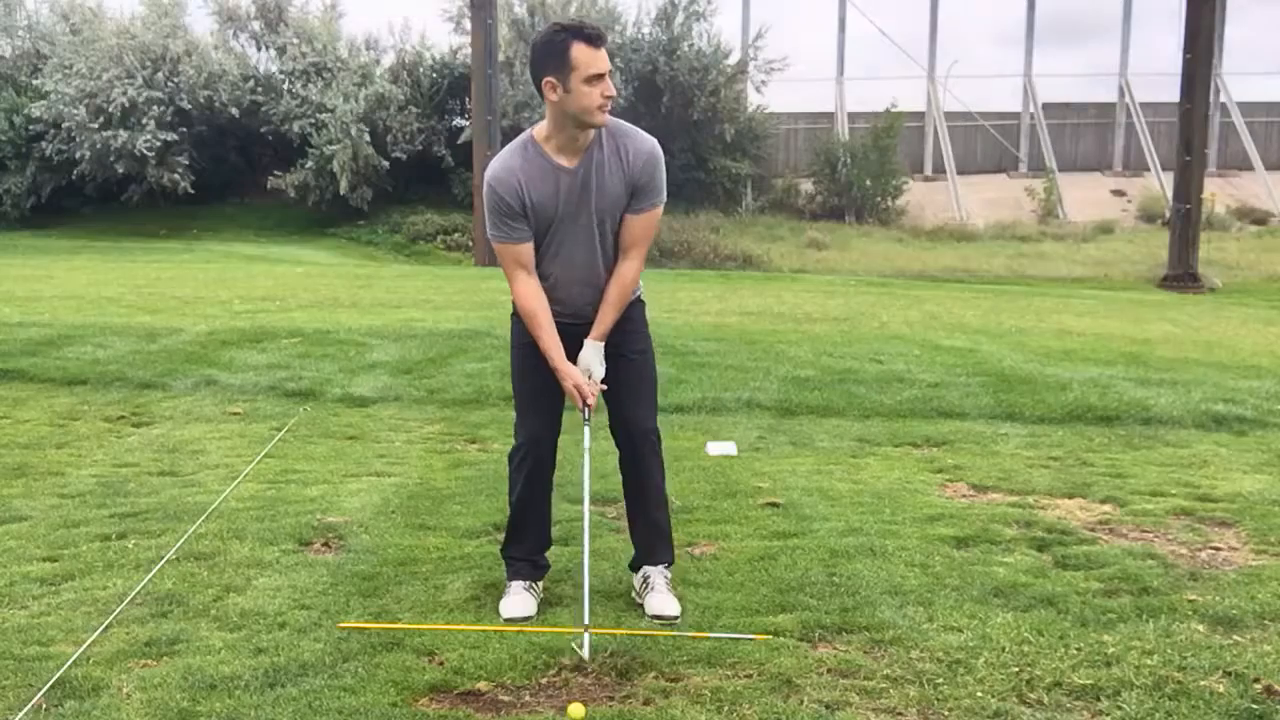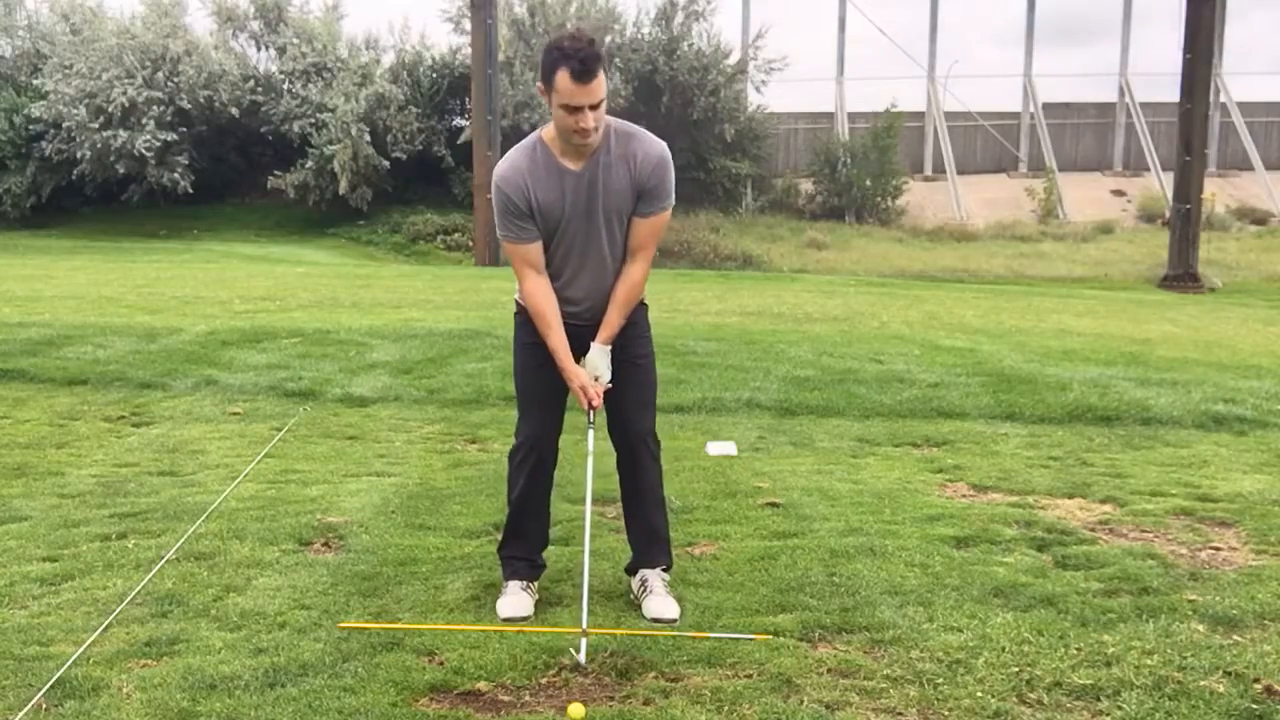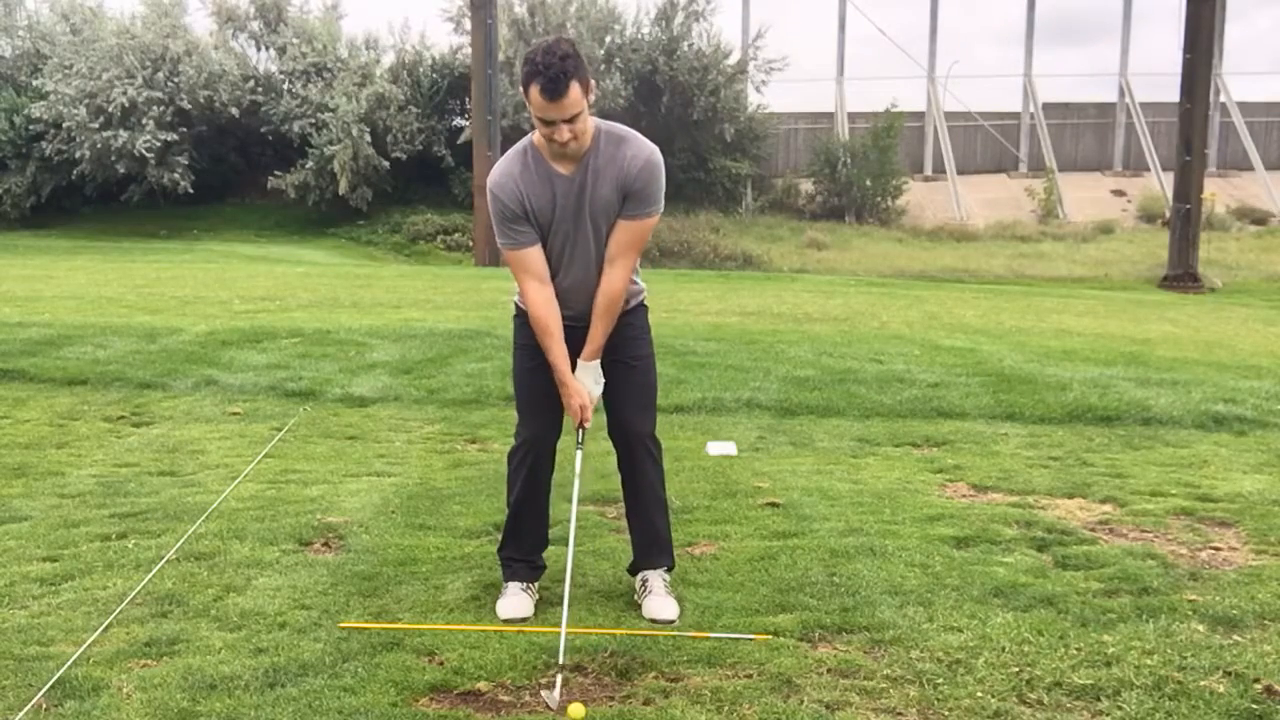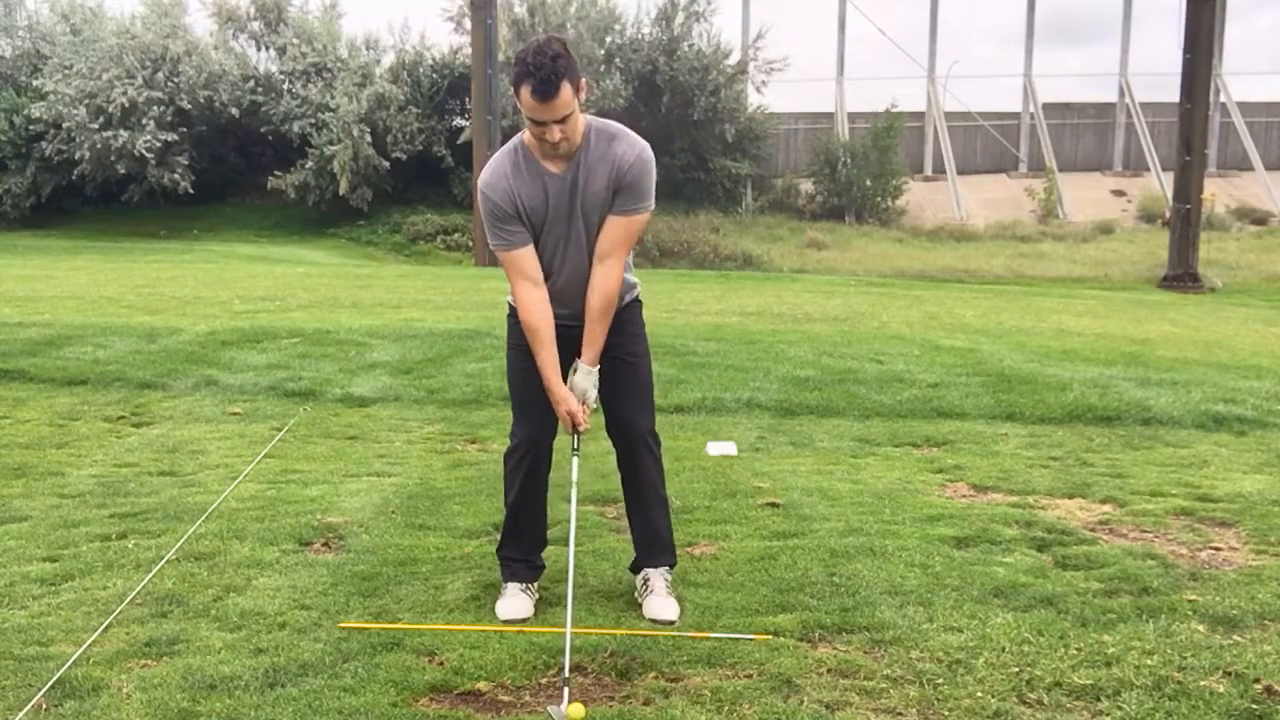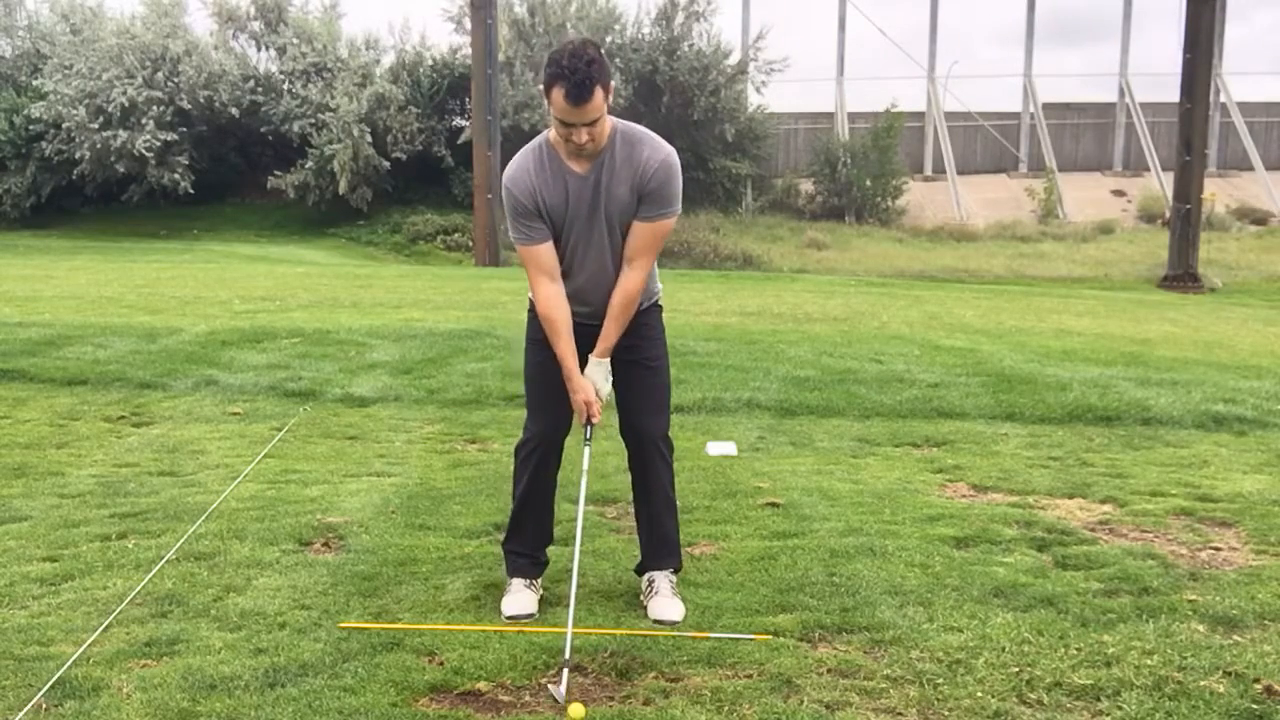
dt=0.5s
person 1, frame 1
left shoulder: (640, 153)
right shoulder: (506, 175)
left elbow: (631, 256)
right elbow: (521, 276)
left wrist: (597, 343)
right wrist: (559, 363)
left hip: (619, 318)
right hip: (540, 324)
left knee: (640, 437)
right knee: (533, 445)
left ankle: (653, 567)
right ankle: (523, 571)
person 1, frame 2
left shoulder: (648, 156)
right shoulder: (515, 173)
left elbow: (638, 259)
right elbow: (533, 276)
left wrist: (603, 346)
right wrist: (568, 365)
left hip: (622, 319)
right hip: (543, 323)
left knee: (638, 440)
right knee: (534, 443)
left ankle: (651, 568)
right ankle: (520, 571)
person 1, frame 3
left shoulder: (638, 159)
right shoulder: (507, 180)
left elbow: (618, 269)
right elbow: (535, 284)
left wrist: (591, 361)
right wrist: (564, 378)
left hip: (620, 319)
right hip: (542, 323)
left knee: (638, 441)
right knee: (533, 444)
left ankle: (653, 570)
right ankle: (520, 571)
person 1, frame 4
left shoulder: (628, 155)
right shoulder: (499, 179)
left elbow: (608, 265)
right elbow: (528, 285)
left wrist: (590, 364)
right wrist: (553, 385)
left hip: (615, 314)
right hip: (537, 320)
left knee: (637, 437)
right knee: (529, 443)
left ankle: (654, 568)
right ankle: (519, 572)
person 1, frame 5
left shoulder: (655, 159)
right shoulder: (523, 176)
left elbow: (637, 268)
right elbow: (546, 281)
left wrist: (602, 358)
right wrist: (572, 375)
left hip: (635, 318)
right hip: (556, 320)
left knee: (649, 441)
right knee: (540, 440)
left ankle: (659, 570)
right ankle: (523, 568)
